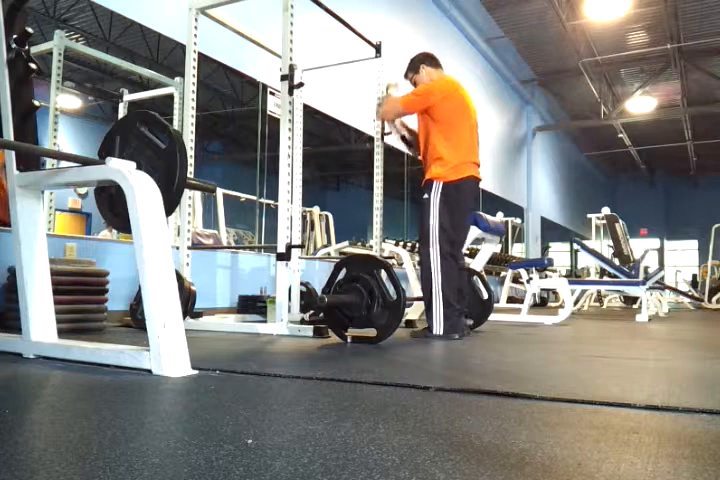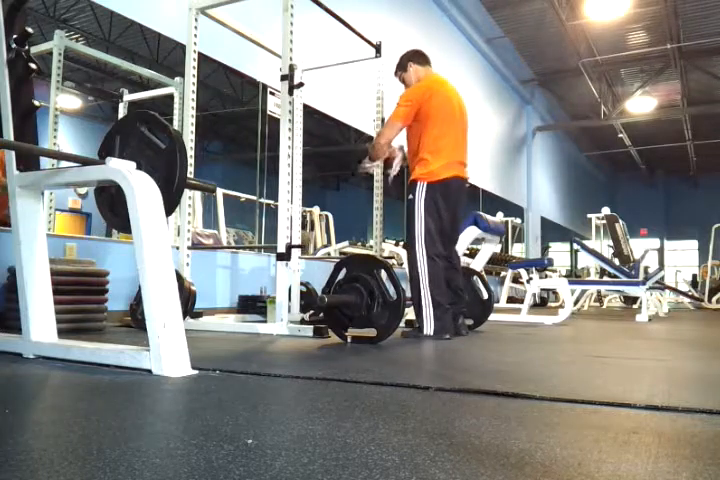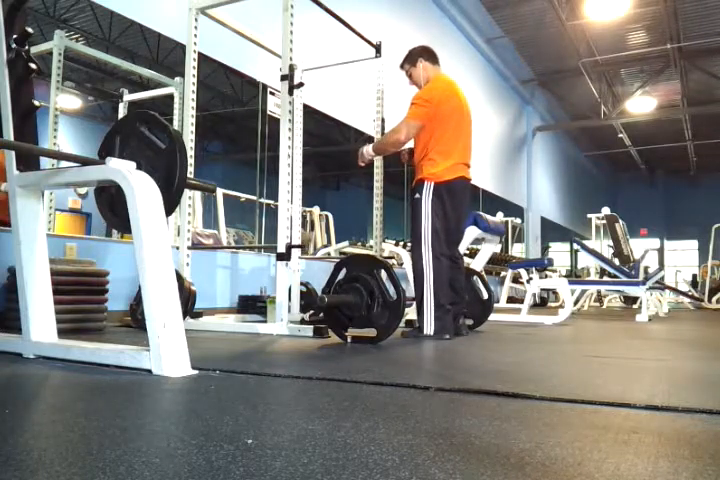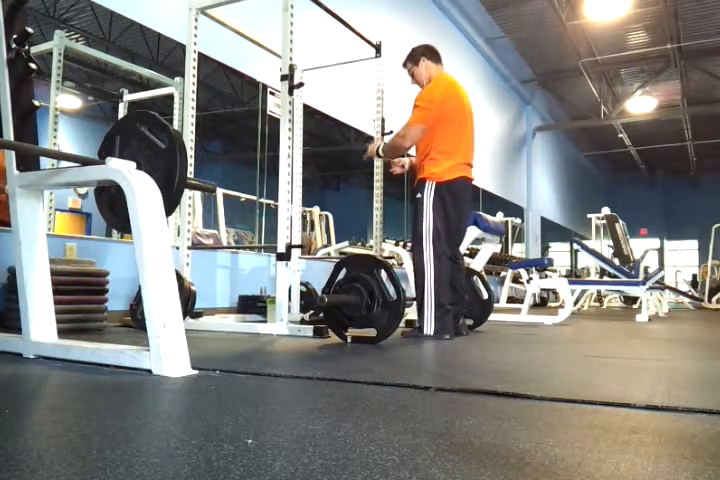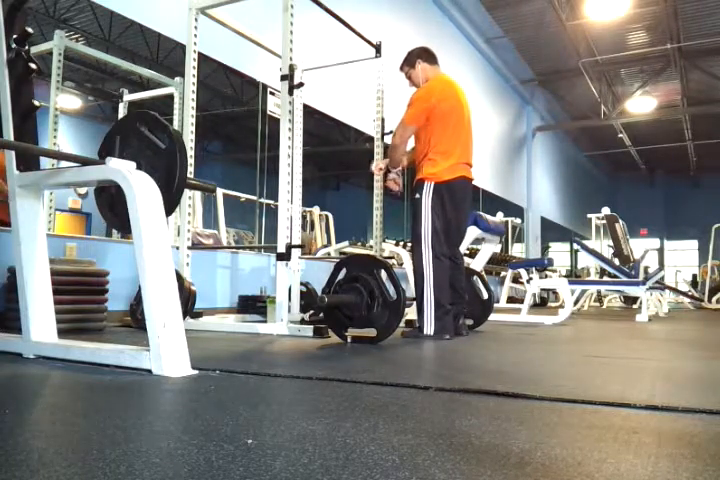
dt=1s
person 1, frame 1
left shoulder: (434, 89)
right shoulder: (458, 93)
left elbow: (385, 112)
left wrist: (390, 94)
right wrist: (403, 129)
left hip: (446, 180)
right hip: (465, 179)
left knee: (435, 252)
right knee: (450, 251)
left ankle: (442, 324)
right ankle: (455, 319)
person 1, frame 2
left shoulder: (419, 92)
right shoulder: (452, 93)
left elbow: (385, 138)
left wrist: (373, 159)
right wrist: (402, 154)
left hip: (431, 180)
right hip: (455, 178)
left knee: (425, 251)
right knee: (445, 250)
left ankle: (433, 324)
right ankle: (455, 319)
person 1, frame 3
left shoulder: (432, 92)
right shoulder: (455, 92)
left elbow: (400, 136)
left wrist: (369, 150)
right wrist: (415, 154)
left hip: (437, 181)
right hip: (457, 179)
left knee: (429, 251)
right knee: (448, 251)
left ankle: (433, 324)
right ankle: (454, 319)
person 1, frame 4
left shoulder: (433, 92)
right shoulder: (457, 91)
left elbow: (406, 139)
left wrist: (381, 150)
right wrist: (412, 163)
left hip: (438, 182)
right hip: (459, 180)
left knee: (430, 251)
right knee: (449, 251)
left ankle: (433, 324)
right ankle: (454, 319)
person 1, frame 5
left shoulder: (429, 92)
right shoulder: (454, 91)
left elbow: (399, 141)
left wrist: (393, 170)
right wrist: (395, 162)
left hip: (437, 182)
right hip: (459, 180)
left knee: (430, 252)
right knee: (449, 250)
left ankle: (434, 324)
right ankle: (455, 319)
